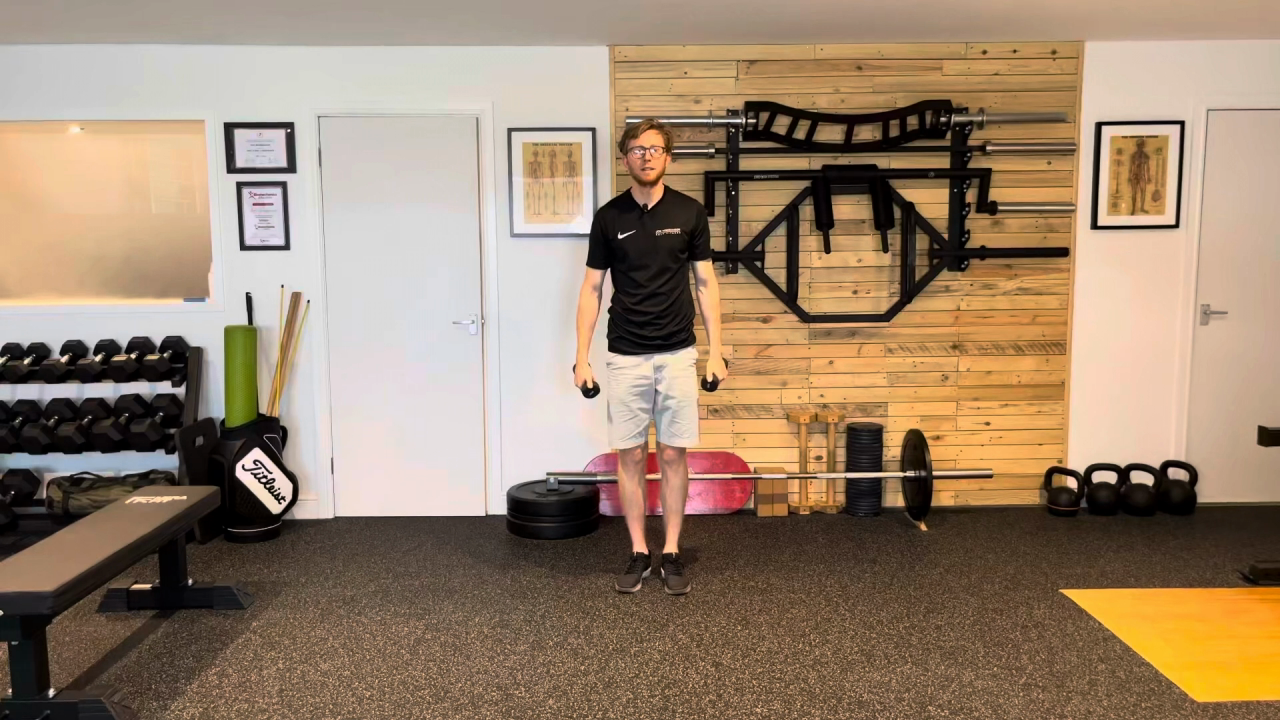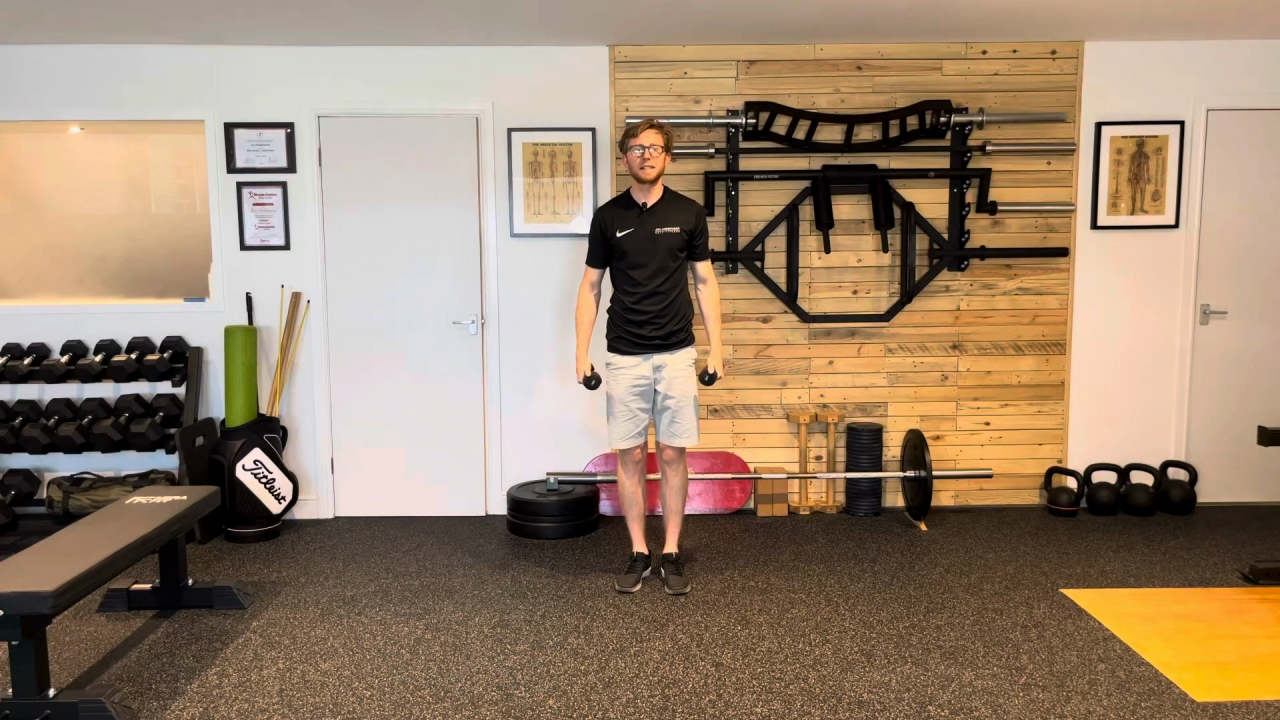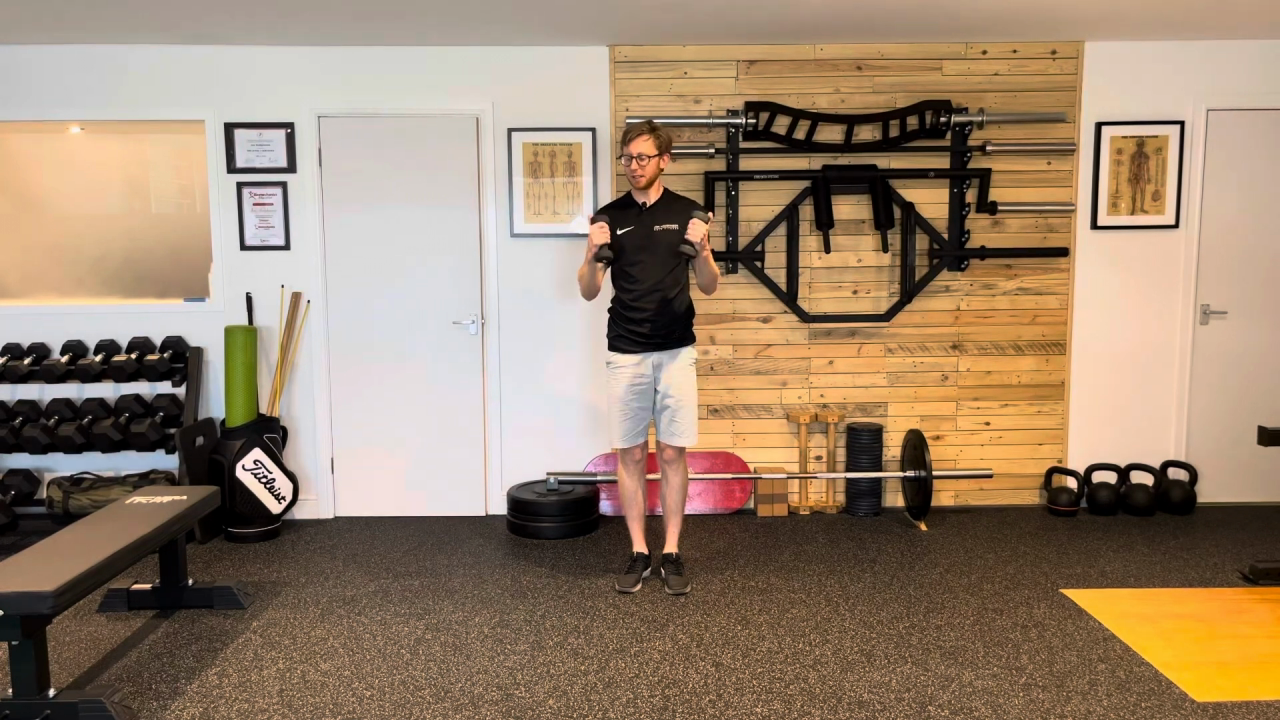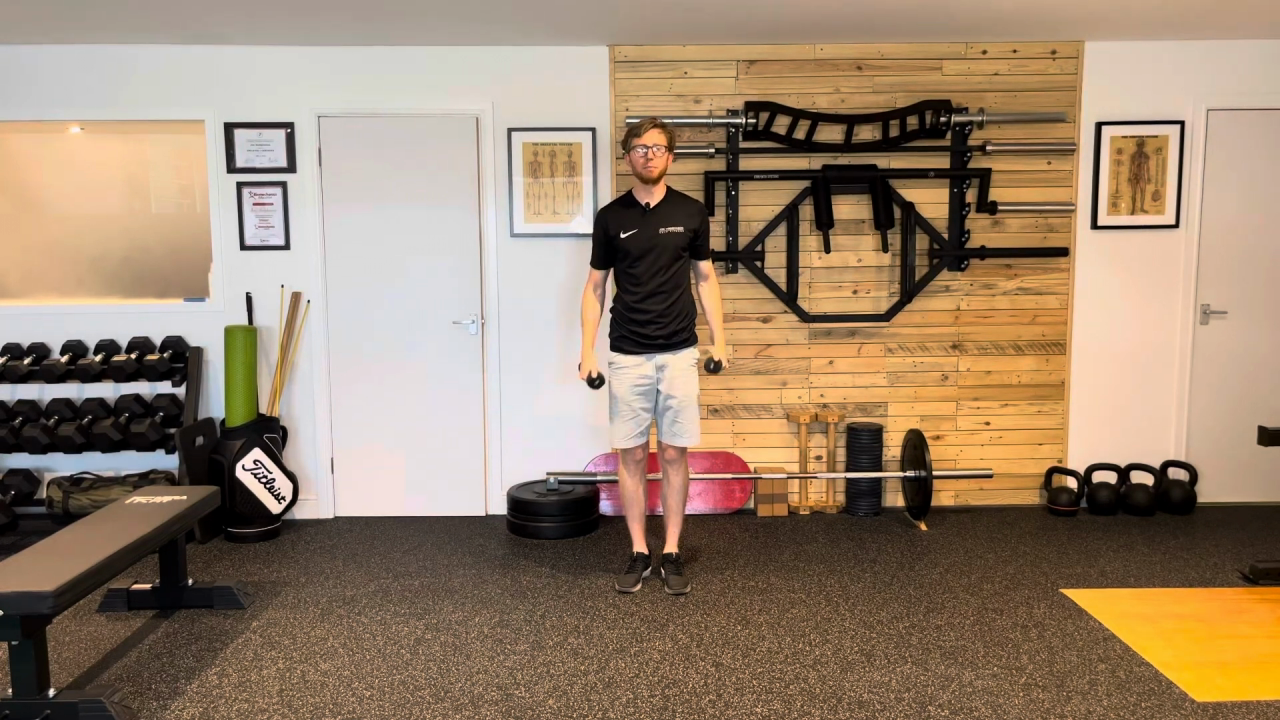
dt=1s
person 1, frame 1
left shoulder: (689, 212)
right shoulder: (608, 217)
left elbow: (705, 283)
right elbow: (592, 289)
left wrist: (716, 351)
right wrist: (581, 357)
left hip: (677, 354)
right hip: (625, 357)
left knee: (673, 454)
right knee: (630, 455)
left ankle: (671, 553)
right ankle: (638, 553)
person 1, frame 2
left shoulder: (689, 213)
right shoulder: (607, 216)
left elbow: (704, 282)
right elbow: (590, 288)
left wrist: (716, 348)
right wrist: (581, 352)
left hip: (676, 354)
right hip: (624, 356)
left knee: (673, 454)
right knee: (630, 455)
left ankle: (671, 553)
right ankle: (638, 552)
person 1, frame 3
left shoulder: (686, 210)
right shoulder: (611, 215)
left elbow: (709, 285)
right elbow: (588, 291)
left wrist: (702, 248)
right wrist: (593, 253)
left hip: (676, 351)
right hip: (625, 354)
left knee: (673, 453)
right knee: (630, 454)
left ankle: (671, 553)
right ankle: (639, 552)
person 1, frame 4
left shoulder: (691, 212)
right shoulder: (610, 216)
left elbow: (705, 278)
right elbow: (595, 286)
left wrist: (718, 338)
right wrist: (587, 349)
left hip: (679, 353)
right hip: (627, 355)
left knee: (674, 453)
right knee: (631, 455)
left ankle: (671, 553)
right ankle: (638, 552)
